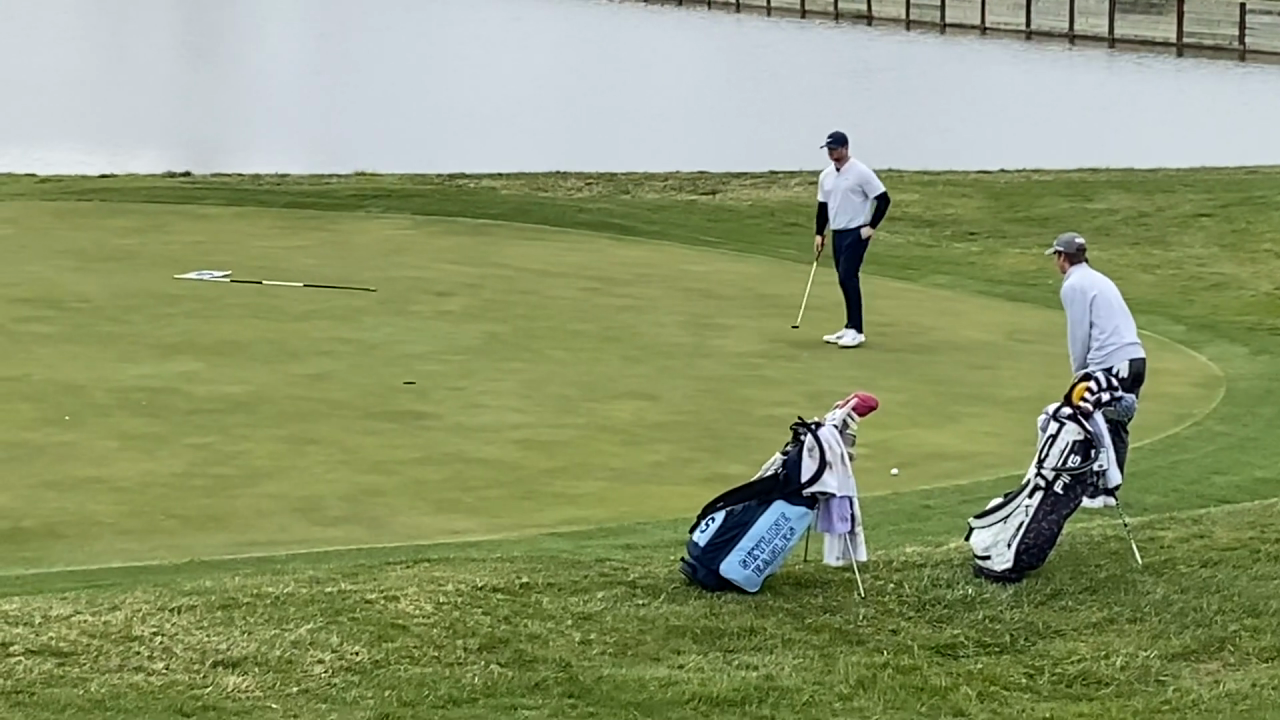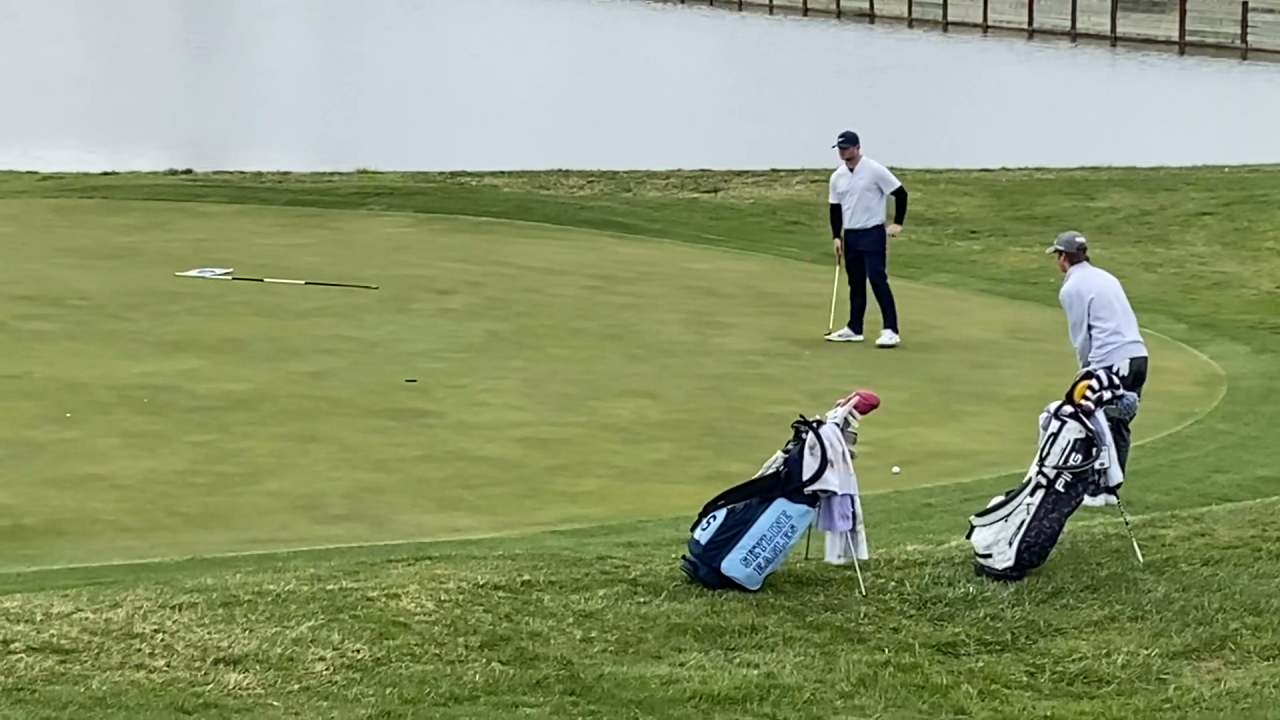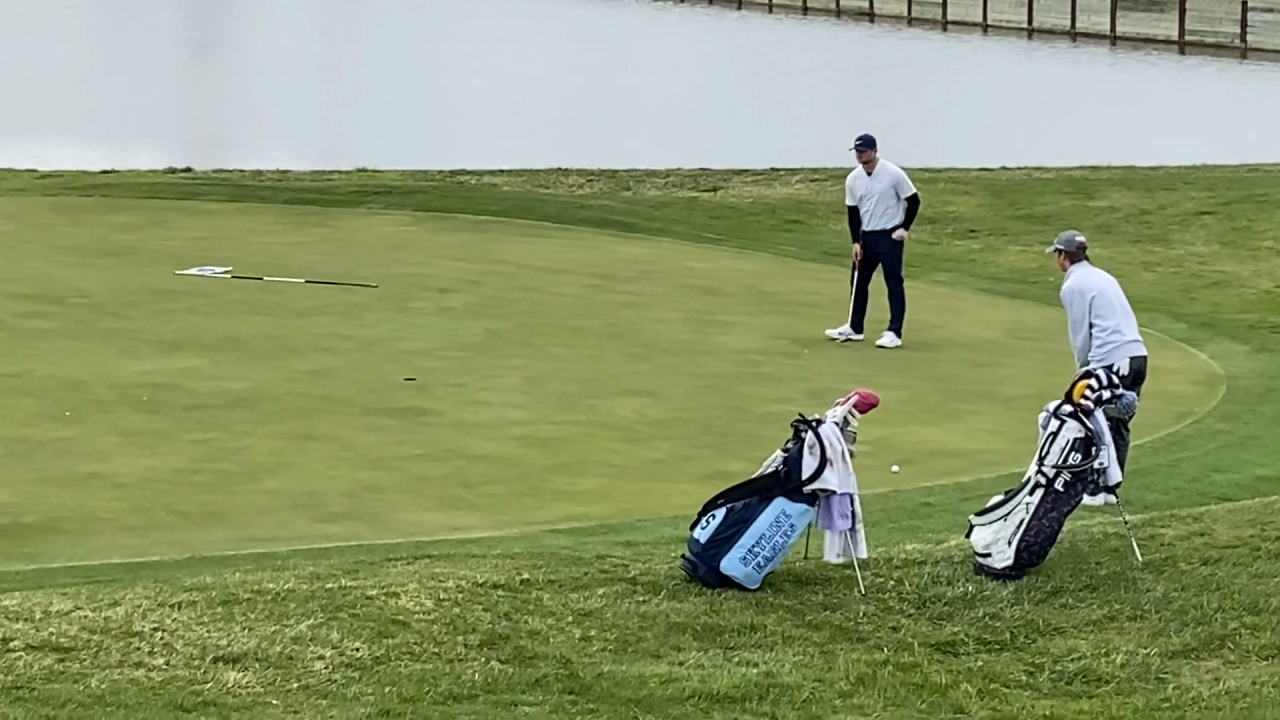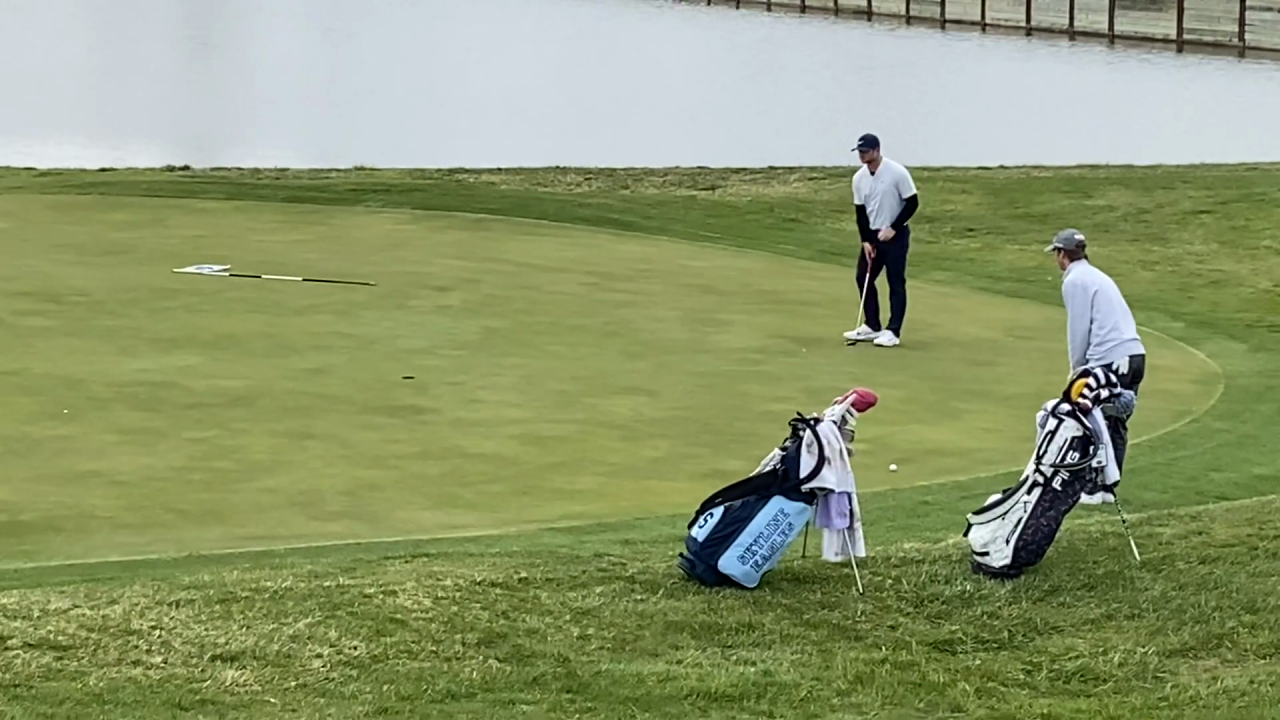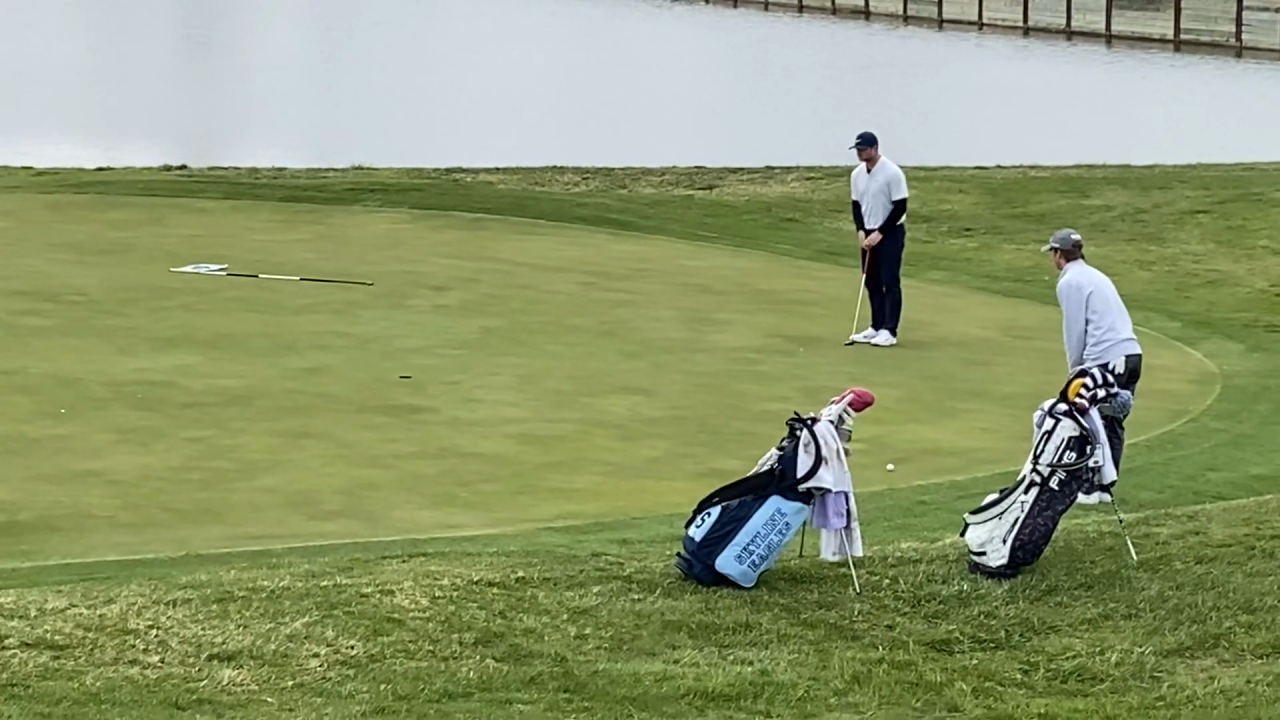
dt=0.3s
person 1, frame 1
left shoulder: (1072, 286)
right shoulder: (1099, 279)
left elbow: (1079, 334)
left wrist: (1079, 372)
right wrist: (1086, 369)
left hip: (1109, 363)
right hip: (1136, 358)
right knee: (1118, 428)
left ankle: (1093, 493)
person 1, frame 2
left shoulder: (1072, 288)
right shoulder: (1105, 277)
left elbow: (1081, 336)
left wrist: (1086, 368)
left hip: (1110, 362)
right hip: (1138, 356)
right knee: (1119, 426)
left ankle: (1095, 491)
right ankle: (1110, 488)
person 1, frame 3
left shoulder: (1073, 286)
right shoulder: (1102, 276)
left elbow: (1080, 335)
left wrist: (1083, 369)
right wrist: (1090, 366)
left hip: (1110, 361)
right hip: (1137, 355)
right knee: (1119, 426)
left ankle: (1094, 491)
right ankle: (1109, 489)
person 1, frame 4
left shoulder: (1074, 280)
right shoulder: (1097, 275)
left elbow: (1079, 329)
left wrist: (1075, 369)
right wrist: (1084, 365)
left hip: (1109, 360)
right hip: (1135, 354)
right knee: (1116, 424)
person 1, frame 5
left shoulder: (1069, 282)
right shoulder: (1096, 276)
left elbow: (1075, 330)
left wrist: (1074, 368)
right wrist: (1082, 365)
left hip: (1105, 360)
right hip: (1131, 354)
right knee: (1114, 425)
left ankle: (1089, 490)
right ankle: (1104, 488)
person 2, frame 1
left shoulder: (861, 172)
right shoulder: (825, 175)
left elbow: (884, 199)
right elbow: (822, 206)
left wrist: (871, 226)
right wrist: (819, 234)
left hip: (856, 234)
right hip: (837, 235)
left knee: (848, 279)
right knee: (846, 282)
left ankle: (855, 329)
right ankle: (852, 329)
person 2, frame 2
left shoulder: (876, 170)
right shoulder: (837, 176)
left elbow: (901, 194)
right elbow: (835, 208)
left wrist: (898, 222)
right wrist: (837, 236)
left hip: (873, 234)
right hip: (850, 235)
left knee: (877, 280)
right knee: (855, 283)
left ankle: (891, 329)
right ankle: (854, 329)
person 2, frame 3
left shoulder: (894, 173)
right shoulder: (853, 179)
left elbow: (914, 201)
right elbow: (852, 212)
left wrist: (905, 228)
right wrist: (855, 241)
left hip: (890, 236)
right hip: (866, 236)
left knee: (893, 284)
right knee: (858, 282)
left ankle: (894, 332)
right ankle: (854, 328)
person 2, frame 4
left shoulder: (897, 172)
right shoulder: (858, 178)
left elbow: (912, 203)
right elbow: (860, 211)
left wrist: (892, 229)
right wrist: (865, 240)
left hip: (895, 236)
right hip: (873, 235)
left knee: (896, 284)
right knee: (863, 278)
left ankle: (893, 331)
right ankle: (872, 326)
person 2, frame 5
left shoulder: (892, 172)
right shoulder: (857, 174)
left elbow: (900, 207)
left wrist: (880, 232)
right wrist: (860, 230)
left hip: (890, 234)
right hip: (869, 235)
left knee: (890, 283)
right knee: (872, 283)
left ankle: (889, 331)
right ankle: (877, 327)
